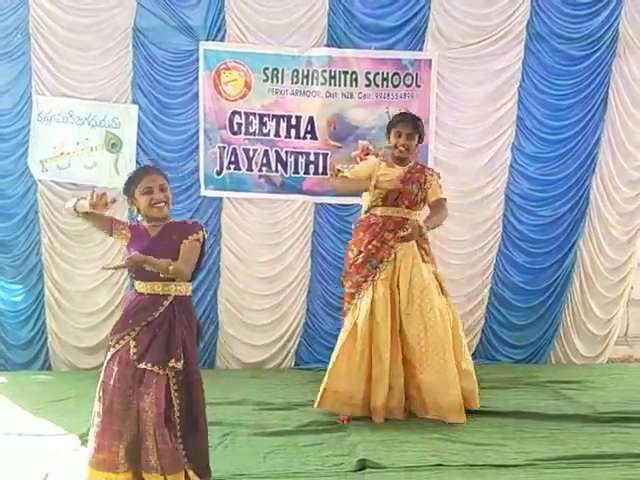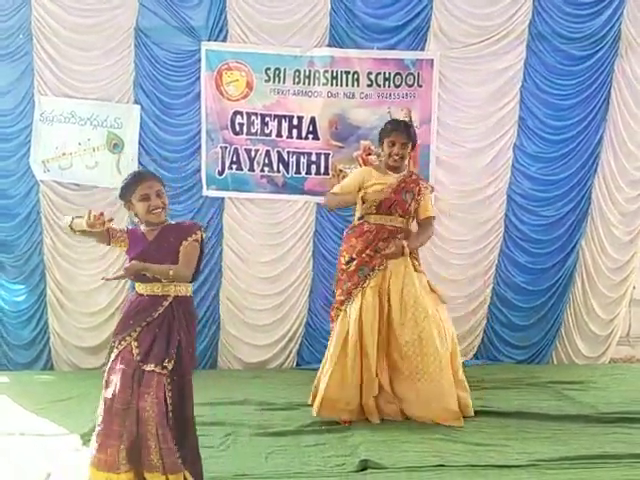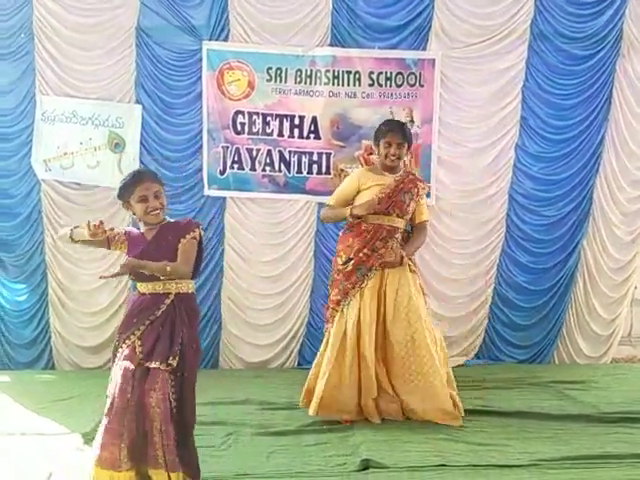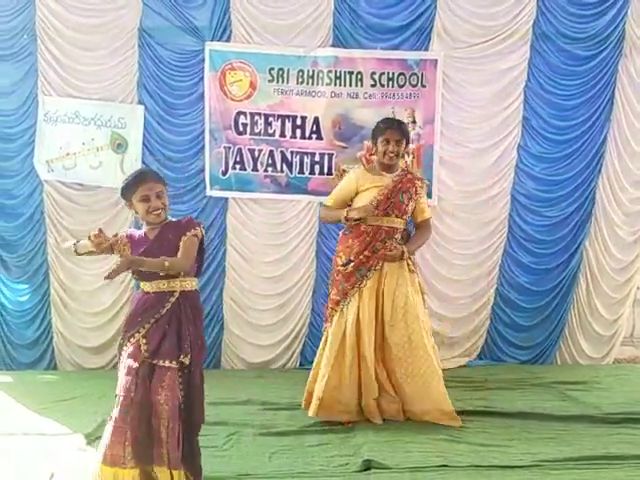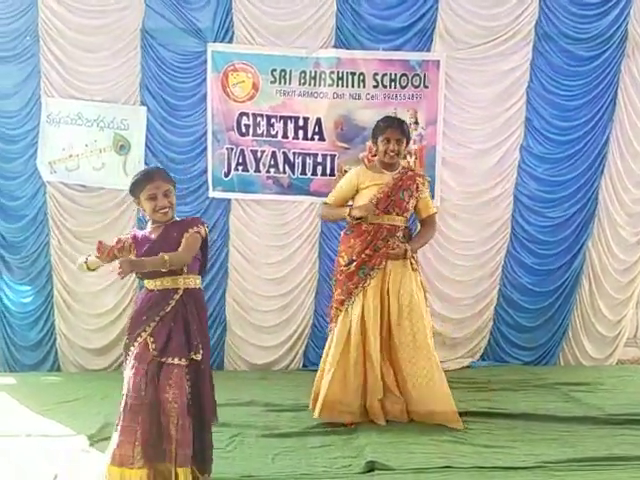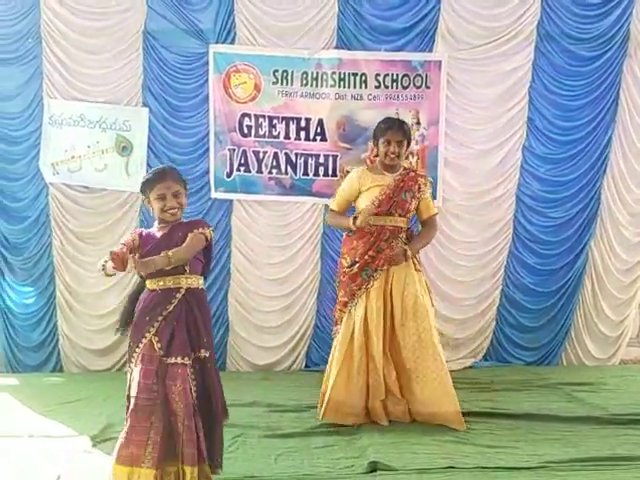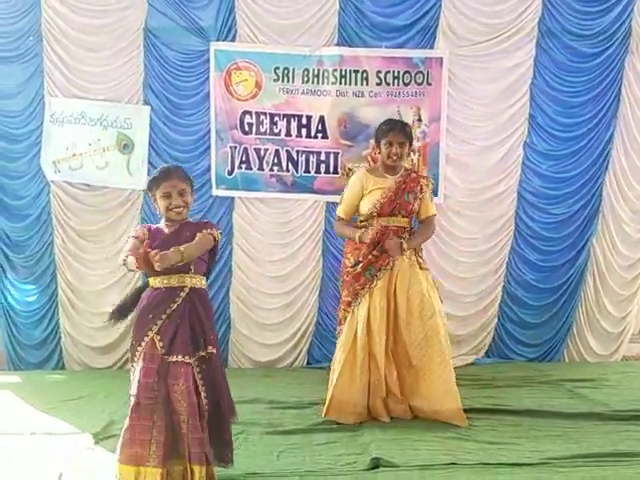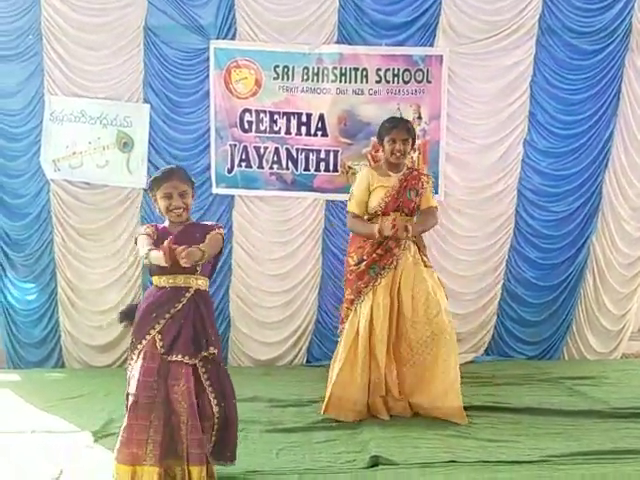
dt=0.1s
person 1, frame 1
left shoulder: (190, 230)
right shoulder: (130, 231)
left elbow: (184, 270)
right elbow: (74, 209)
left wrist: (144, 260)
right wrist: (90, 205)
left hip: (173, 322)
right hip: (136, 320)
left knee: (162, 403)
right knee: (119, 397)
person 1, frame 2
left shoulder: (188, 231)
right shoulder: (129, 236)
left elbow: (184, 272)
right elbow: (69, 225)
left wrist: (142, 268)
right wrist: (89, 225)
left hip: (173, 324)
right hip: (136, 321)
left knee: (160, 400)
right knee: (122, 398)
person 1, frame 3
left shoulder: (186, 229)
right shoulder: (128, 238)
left elbow: (183, 269)
right elbow: (70, 236)
left wrist: (138, 265)
right wrist: (90, 234)
left hip: (175, 322)
right hip: (140, 320)
left knee: (163, 397)
right knee: (126, 397)
person 1, frame 4
left shoulder: (188, 227)
right shoulder: (131, 239)
left elbow: (184, 264)
right elbow: (74, 248)
left wrist: (138, 263)
right wrist: (93, 245)
left hip: (180, 320)
right hip: (144, 320)
left knee: (170, 396)
right knee: (133, 394)
person 1, frame 5
left shoulder: (192, 227)
right shoulder: (135, 239)
left elbow: (183, 257)
right elbow: (87, 262)
left wrist: (138, 263)
right wrist: (99, 257)
left hip: (185, 318)
right hip: (148, 319)
left knee: (178, 395)
right knee: (140, 394)
person 1, frame 6
left shoulder: (198, 229)
right shoulder: (139, 237)
left elbow: (183, 252)
right elbow: (111, 263)
left wrist: (153, 262)
right wrist: (113, 264)
left hip: (188, 317)
right hip: (151, 317)
left knee: (186, 393)
right knee: (148, 394)
person 1, frame 7
left shoulder: (205, 230)
right shoulder: (146, 232)
left elbow: (193, 250)
right elbow: (130, 253)
left wrist: (166, 258)
right wrist: (137, 260)
left hip: (191, 317)
right hip: (153, 316)
left knee: (192, 393)
right knee: (150, 393)
person 1, frame 8
left shoulder: (208, 230)
right shoulder: (149, 232)
left elbow: (212, 246)
right elbow: (147, 253)
left wrist: (187, 256)
right wrist: (163, 258)
left hip: (194, 318)
right hip: (156, 317)
left knee: (204, 393)
right knee: (149, 393)
person 2, frame 1
left shoulder: (426, 176)
right shoulder: (374, 165)
left elbow: (441, 210)
right elbow: (338, 184)
left wrist: (422, 224)
right wrist: (375, 185)
left hip: (409, 253)
right hip: (371, 252)
left knee: (426, 321)
right knee: (367, 320)
left ankle: (430, 397)
right ankle: (351, 399)
person 2, frame 2
left shoulder: (418, 184)
right shoulder: (365, 174)
left elbow: (428, 225)
right elbow: (330, 199)
left wrist: (410, 244)
right wrist: (363, 198)
left hip: (399, 261)
right hip: (361, 261)
left knee: (420, 326)
right knee: (357, 328)
left ankle: (426, 401)
right ankle: (347, 403)
person 2, frame 3
left shoulder: (414, 185)
right shoulder: (360, 176)
left elbow: (420, 230)
right elbow: (325, 213)
left wrist: (404, 254)
right wrist: (353, 210)
left hip: (395, 264)
right hip: (357, 261)
left knee: (411, 328)
right knee: (354, 329)
left ankle: (424, 400)
right ankle: (348, 402)
person 2, frame 4
left shoulder: (413, 183)
right shoulder: (358, 176)
left elbow: (424, 227)
right elbow: (324, 213)
left wrist: (405, 251)
right wrist: (351, 213)
left hip: (395, 263)
right hip: (356, 261)
left knee: (405, 331)
right knee: (353, 329)
left ankle: (416, 401)
right ankle: (348, 403)
person 2, frame 5
left shoulder: (415, 181)
right shoulder: (359, 175)
left elbow: (429, 223)
right elbow: (325, 211)
left wrist: (409, 249)
right wrist: (352, 212)
left hip: (398, 262)
right hip: (359, 261)
left knee: (408, 330)
right knee: (358, 329)
left ankle: (419, 403)
right ankle: (352, 403)
person 2, frame 6
left shoulder: (416, 181)
right shoulder: (360, 177)
left elbow: (430, 225)
right elbow: (331, 215)
left wrist: (407, 250)
right wrist: (353, 222)
left hip: (401, 263)
right hip: (362, 263)
left knee: (414, 330)
right knee: (362, 331)
left ankle: (422, 402)
right ankle: (355, 405)
person 2, frame 7
left shoulder: (418, 182)
right shoulder: (362, 178)
left elbow: (428, 225)
right elbow: (340, 223)
left wrist: (404, 245)
right wrist: (360, 235)
left hip: (404, 262)
right hip: (366, 263)
left knee: (421, 328)
right knee: (366, 331)
left ankle: (423, 400)
right ankle: (359, 403)
person 2, frame 8
left shoulder: (420, 179)
right shoulder: (367, 176)
left elbow: (431, 216)
right elbow: (352, 219)
left wrist: (407, 228)
right wrist: (379, 229)
left hip: (409, 260)
right hip: (371, 260)
left knee: (429, 324)
right knee: (366, 329)
left ankle: (426, 397)
right ankle: (358, 400)
